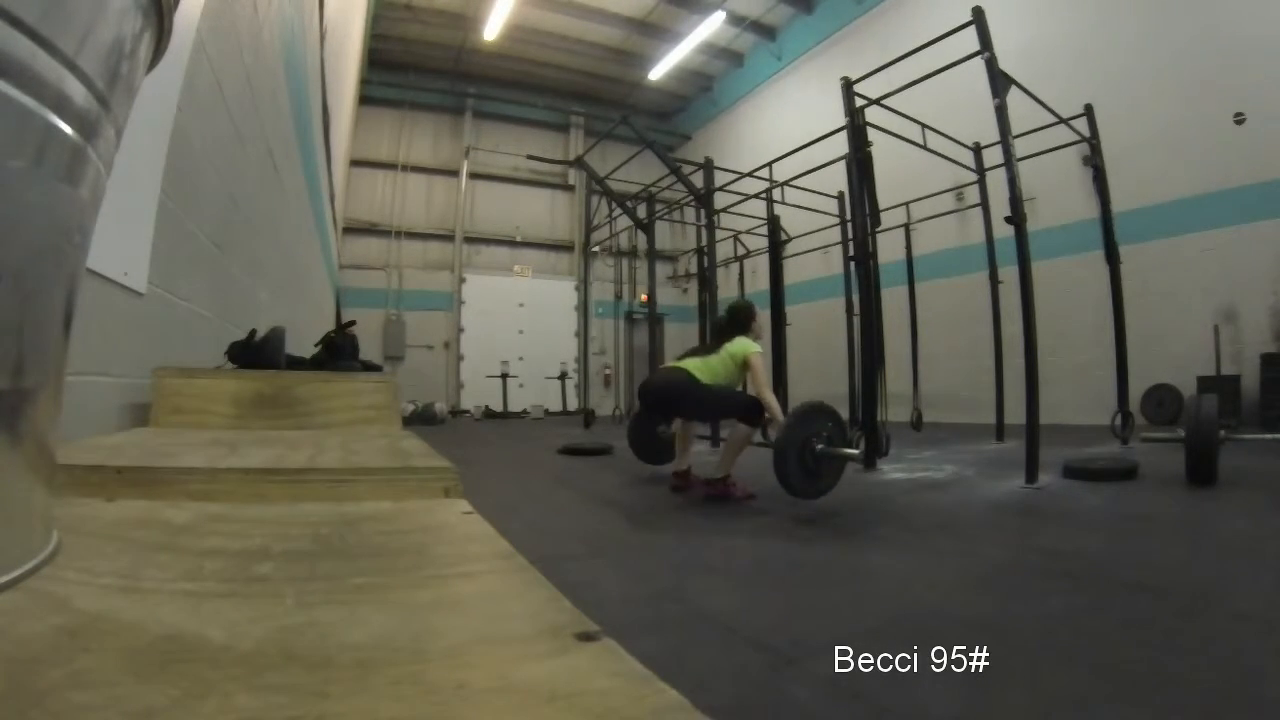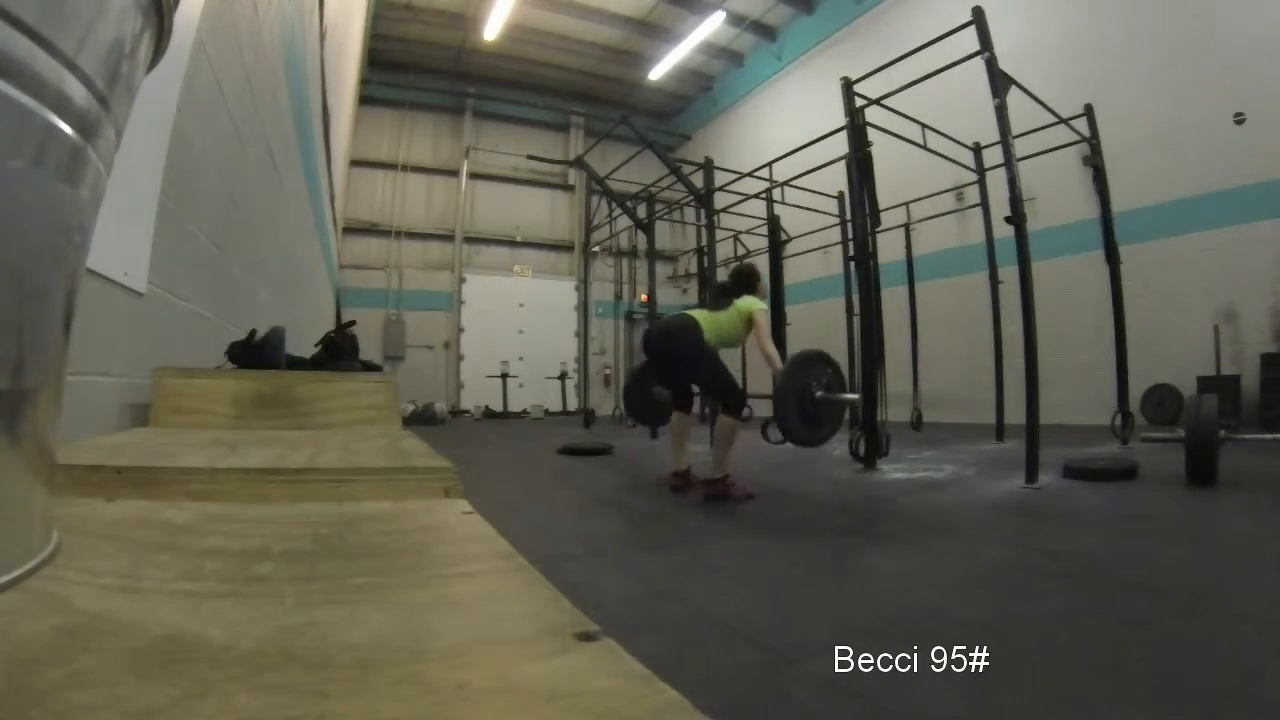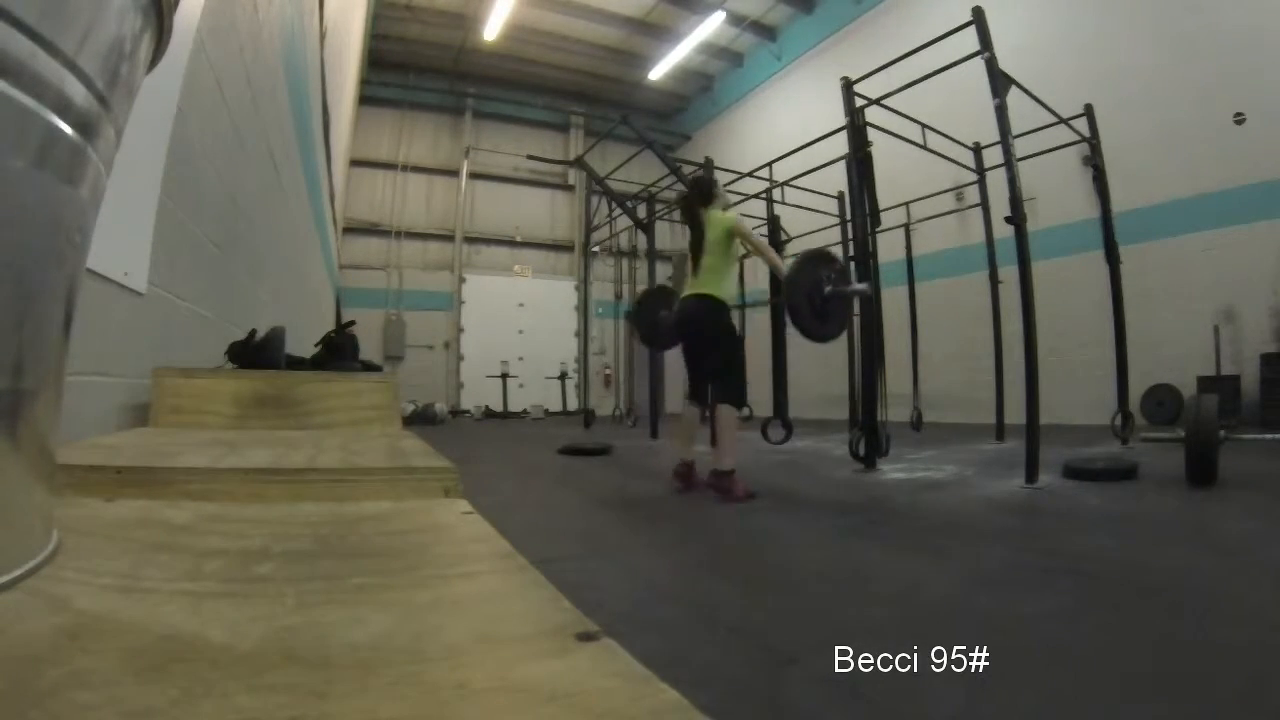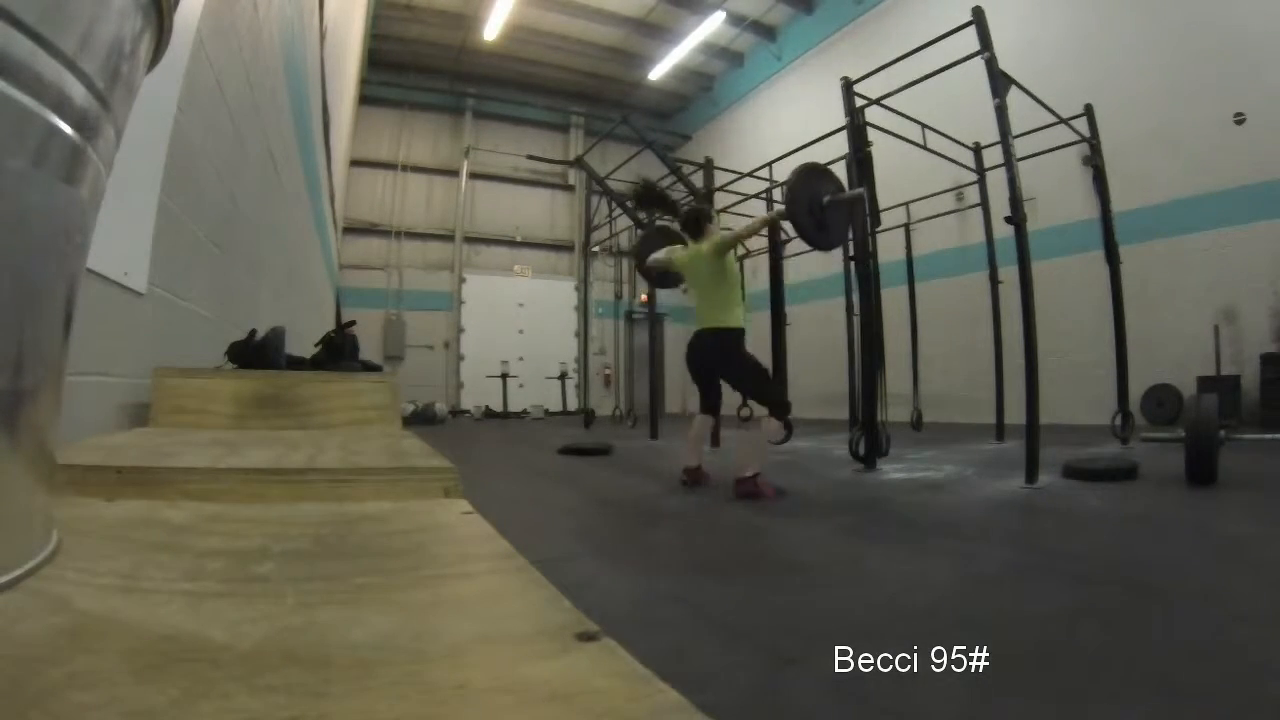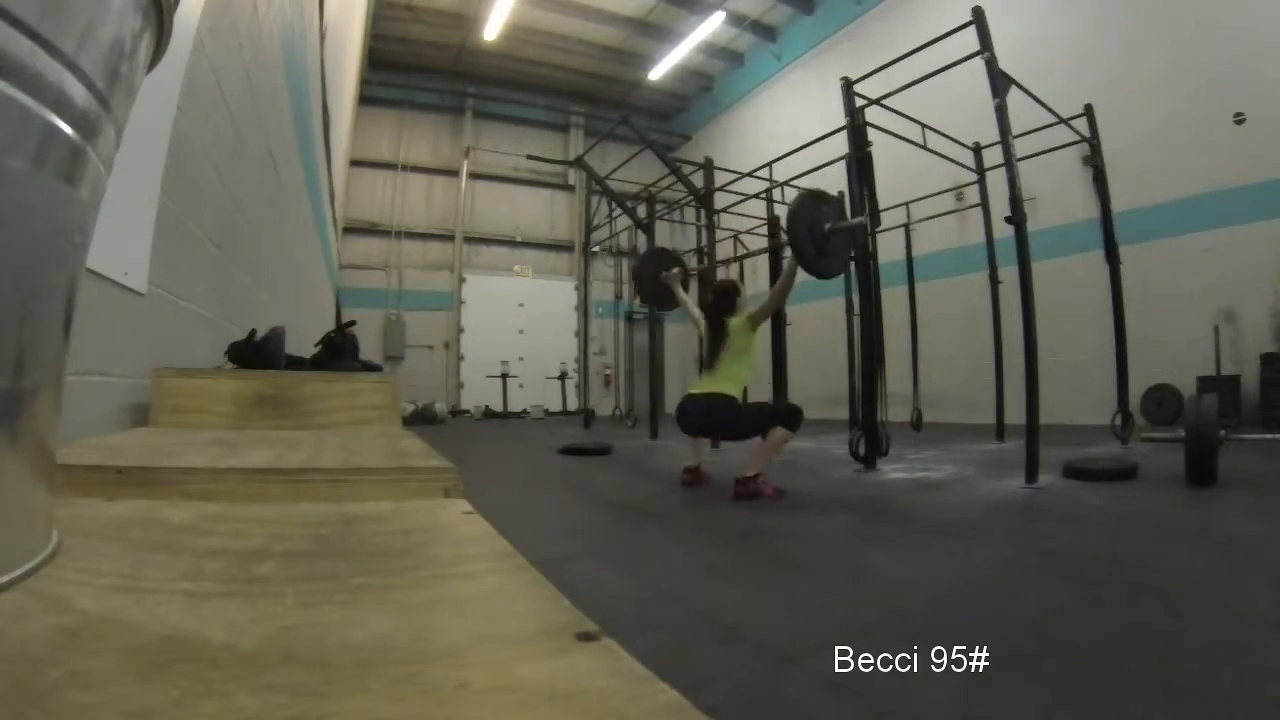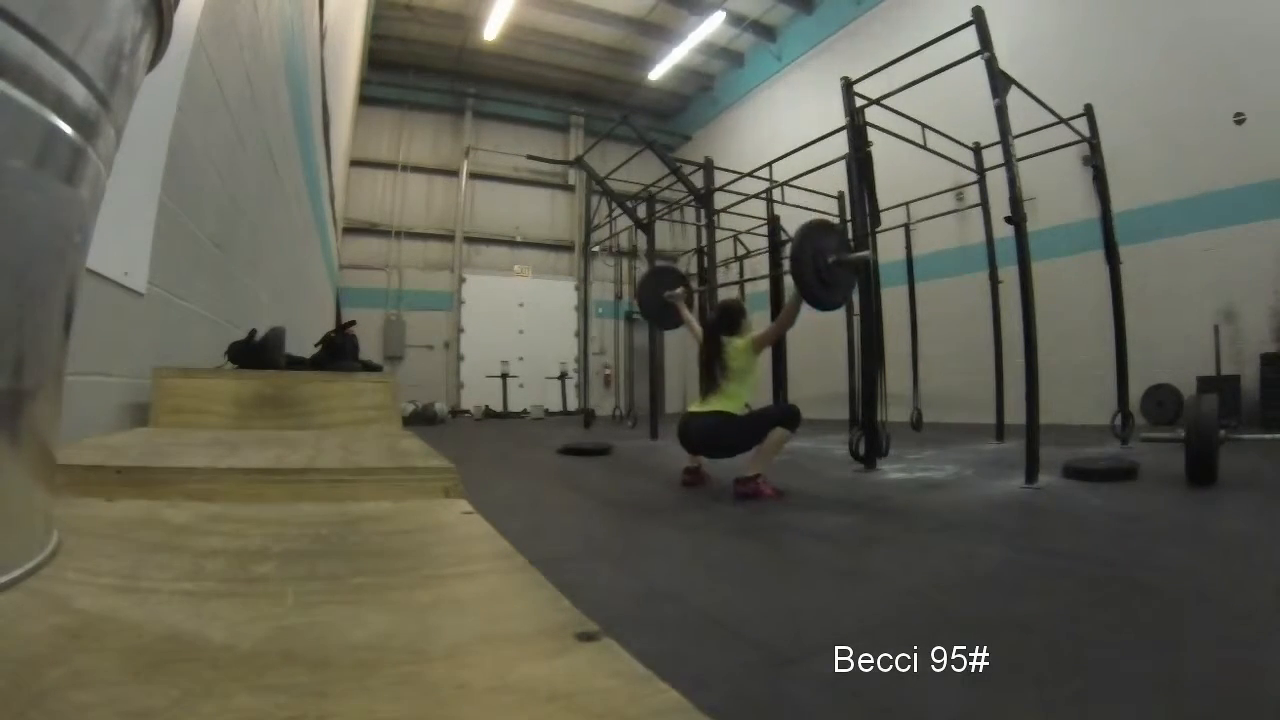
dt=0.3s
person 1, frame 1
left shoulder: (723, 344)
right shoulder: (749, 347)
right elbow: (764, 392)
left hip: (652, 390)
right hip: (678, 388)
left knee: (690, 404)
right knee: (751, 408)
left ankle: (681, 473)
right ankle: (719, 481)
person 1, frame 2
left shoulder: (726, 303)
right shoulder: (755, 305)
right elbow: (766, 344)
left hip: (656, 335)
right hip: (681, 337)
left knee: (682, 399)
right knee: (733, 399)
left ankle: (680, 473)
right ankle: (717, 481)
person 1, frame 3
left shoulder: (695, 225)
right shoulder: (725, 220)
left elbow: (689, 270)
right elbow: (760, 246)
right wrist: (788, 278)
left hip: (686, 312)
right hip: (711, 311)
left knee: (699, 391)
right knee: (733, 391)
left ankle: (684, 467)
right ankle: (723, 472)
person 1, frame 4
left shoulder: (683, 255)
right shoulder: (714, 248)
left elbow: (652, 260)
right elbow: (748, 228)
left wrist: (674, 257)
right wrist: (782, 214)
left hip: (698, 346)
right hip: (725, 343)
left knee: (710, 403)
right knee: (779, 404)
left ankle: (692, 468)
right ankle: (748, 477)
person 1, frame 5
left shoulder: (708, 326)
right shoulder: (744, 325)
left elbow: (688, 305)
right elbow: (777, 296)
left wrist: (675, 283)
right wrist: (794, 259)
left hip: (687, 413)
right hip: (716, 414)
right knee: (790, 414)
left ankle: (692, 469)
right ankle: (750, 479)
person 1, frame 6
left shoulder: (711, 343)
right shoulder: (747, 347)
left elbow: (692, 323)
right elbow: (783, 323)
left wrist: (680, 302)
left hip: (687, 432)
right hip: (717, 433)
right knee: (789, 415)
left ankle: (693, 469)
right ankle: (751, 480)
